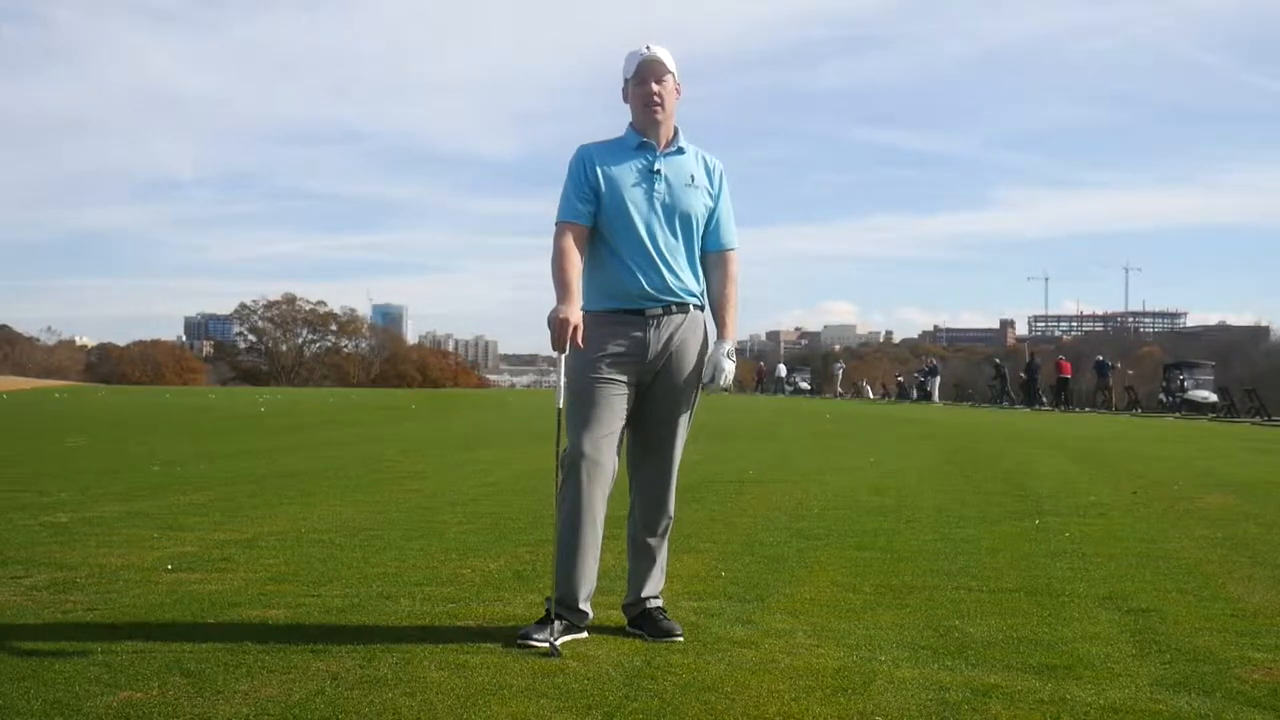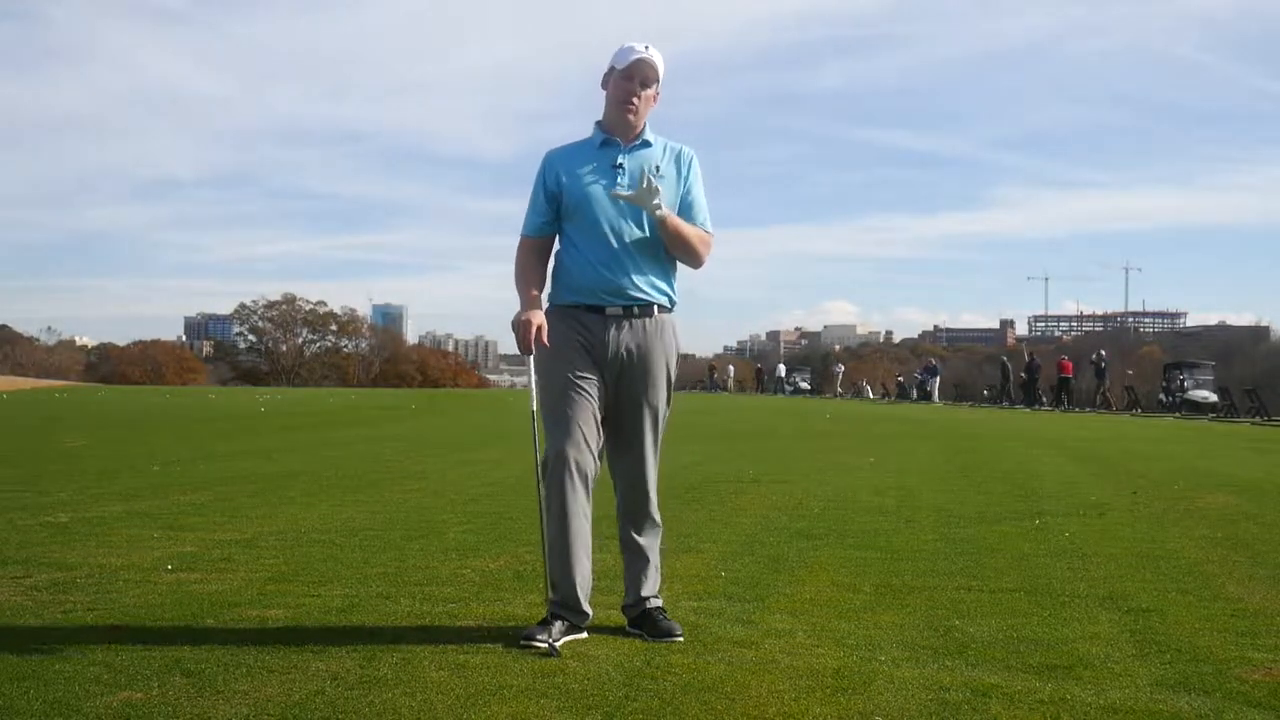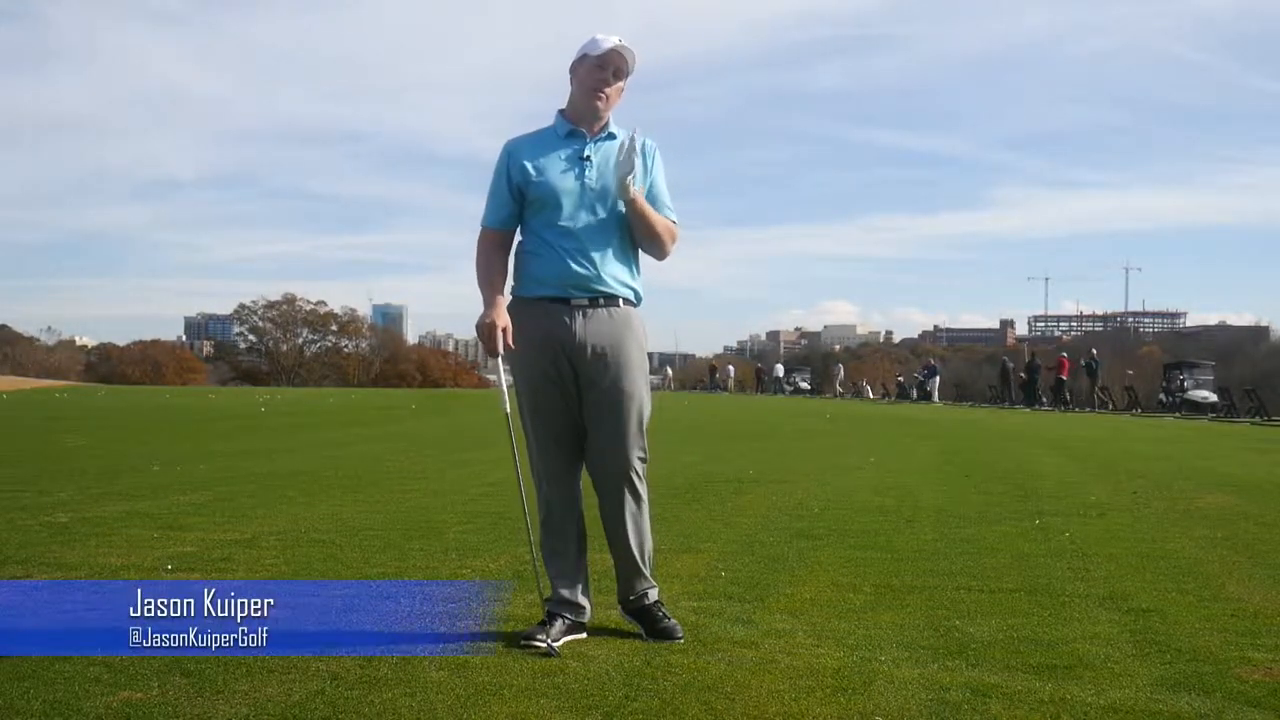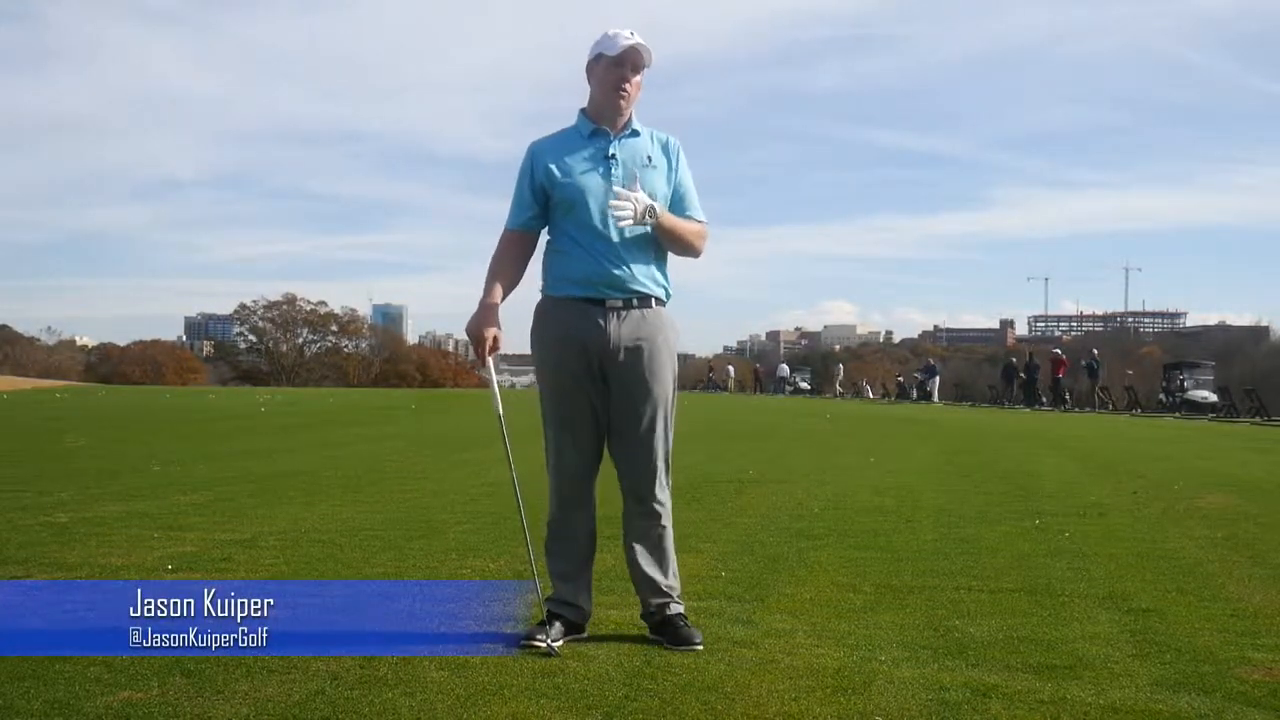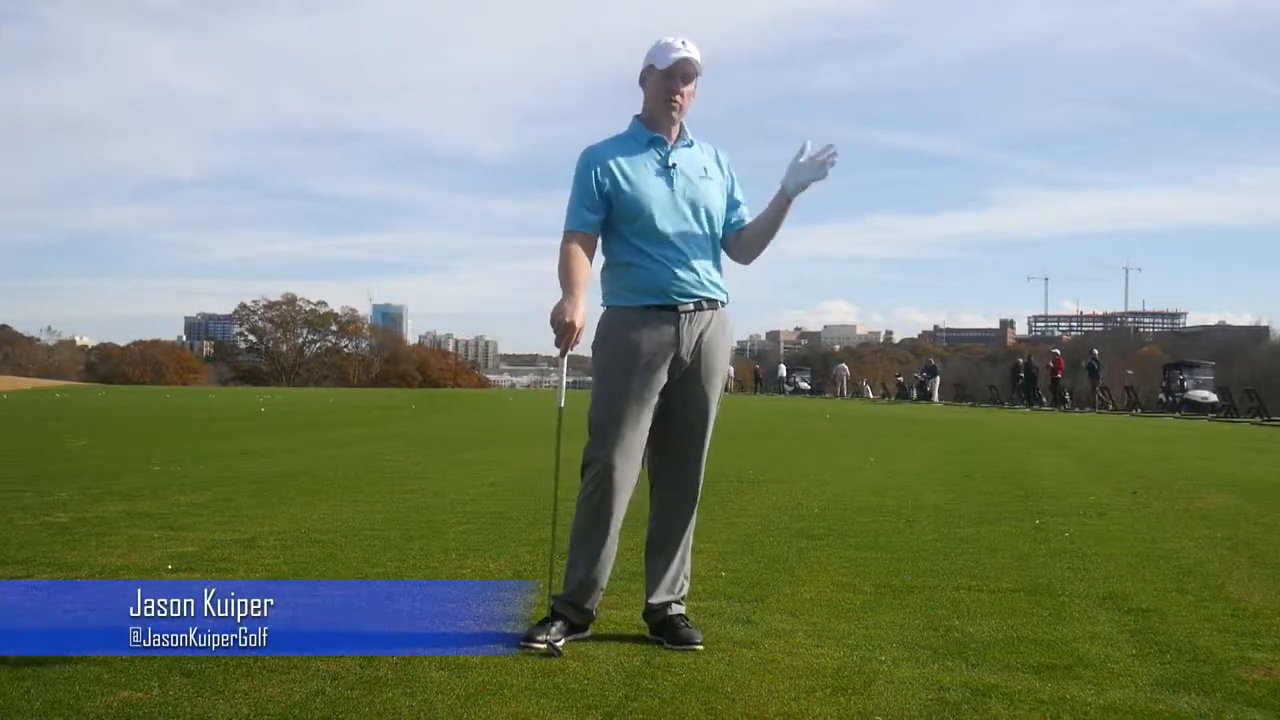
dt=1s
person 1, frame 1
left shoulder: (708, 170)
right shoulder: (592, 160)
left elbow: (721, 260)
right elbow: (570, 236)
left wrist: (723, 338)
right wrist: (568, 301)
left hip: (681, 331)
right hip: (607, 330)
left knee: (658, 475)
right knee: (586, 462)
left ankle: (646, 601)
right ankle: (570, 607)
person 1, frame 2
left shoulder: (678, 160)
right shoulder: (560, 161)
left elbow: (699, 253)
right elbow: (534, 244)
left wrist: (659, 214)
right wrist: (529, 303)
left hip: (647, 328)
right hip: (572, 327)
left knee: (638, 472)
right knee: (568, 464)
left ankle: (644, 599)
right ankle: (568, 607)
person 1, frame 3
left shoulder: (642, 153)
right shoulder: (521, 152)
left elbow: (663, 245)
right elbow: (494, 238)
left wrist: (631, 196)
right wrist: (493, 302)
left hip: (614, 320)
right hip: (537, 320)
left knee: (622, 463)
right knee: (553, 468)
left ankle: (639, 593)
right ankle: (566, 605)
person 1, frame 4
left shoulder: (666, 151)
right shoulder: (546, 154)
left elbow: (695, 243)
right elbow: (518, 238)
left wrist: (657, 216)
right wrist: (490, 304)
left hip: (645, 323)
right hip: (567, 321)
left knee: (648, 474)
right knee: (570, 472)
left ankle: (663, 604)
right ankle: (568, 606)
person 1, frame 5
left shoulder: (717, 160)
right shoulder: (603, 159)
left elbow: (746, 250)
right elbow: (577, 241)
left wrist: (782, 202)
right wrist: (572, 296)
left hip: (707, 327)
right hip: (636, 327)
left knee: (683, 476)
right knee: (610, 467)
left ankle: (668, 605)
right ankle: (576, 605)
